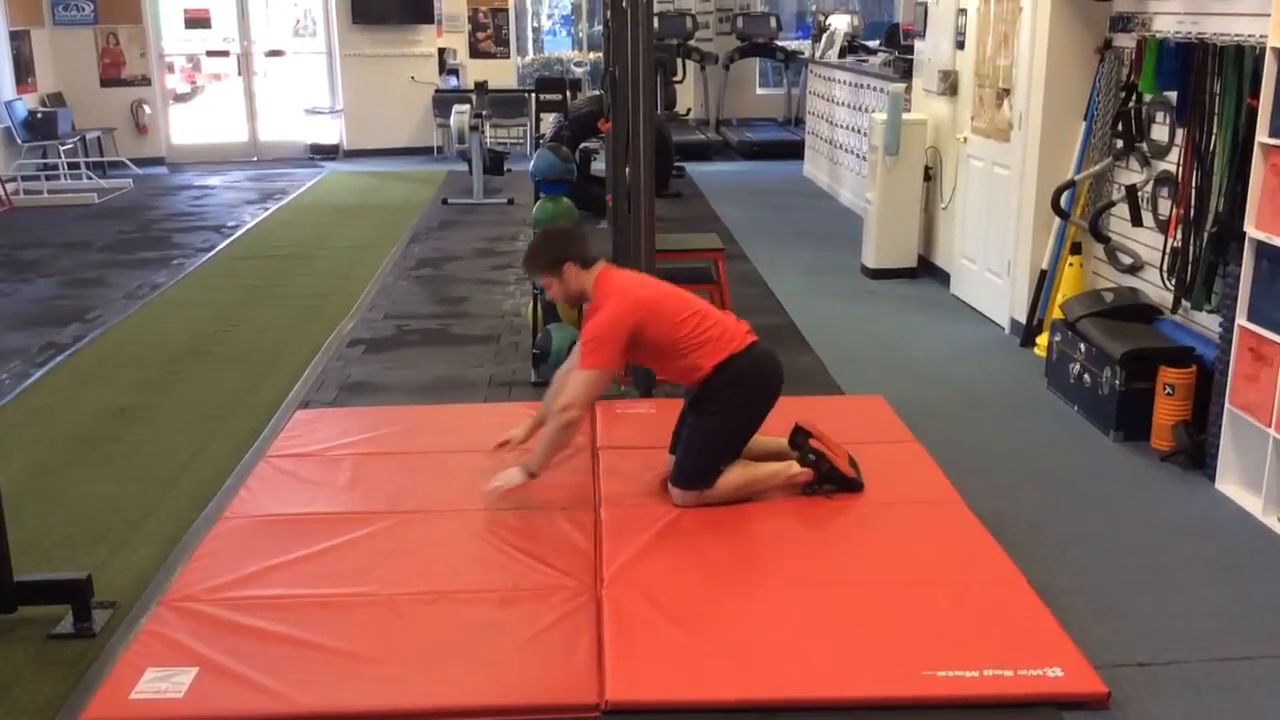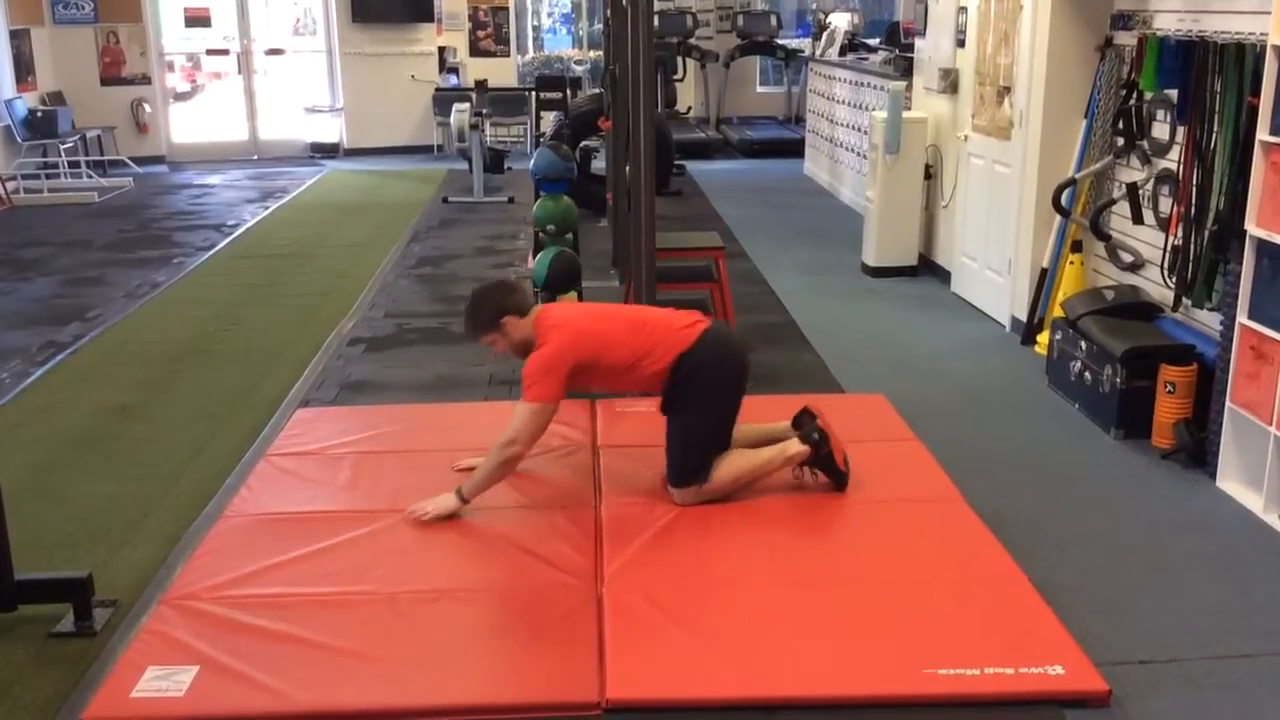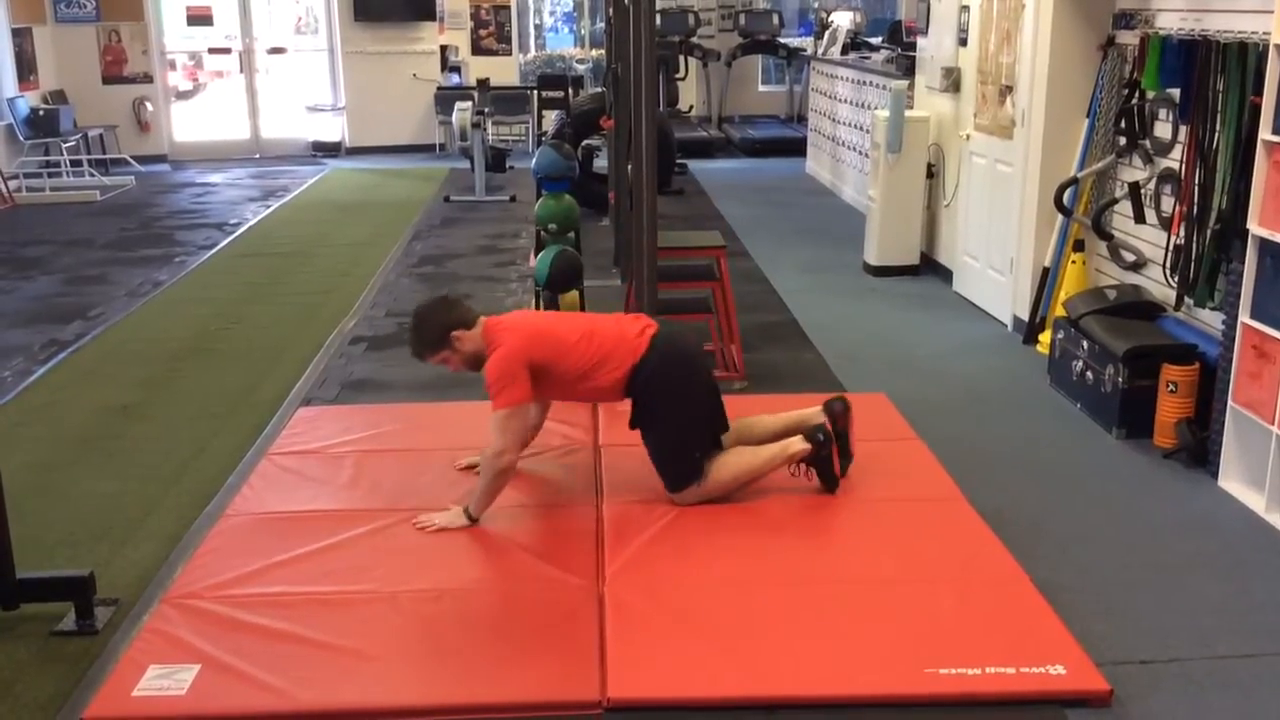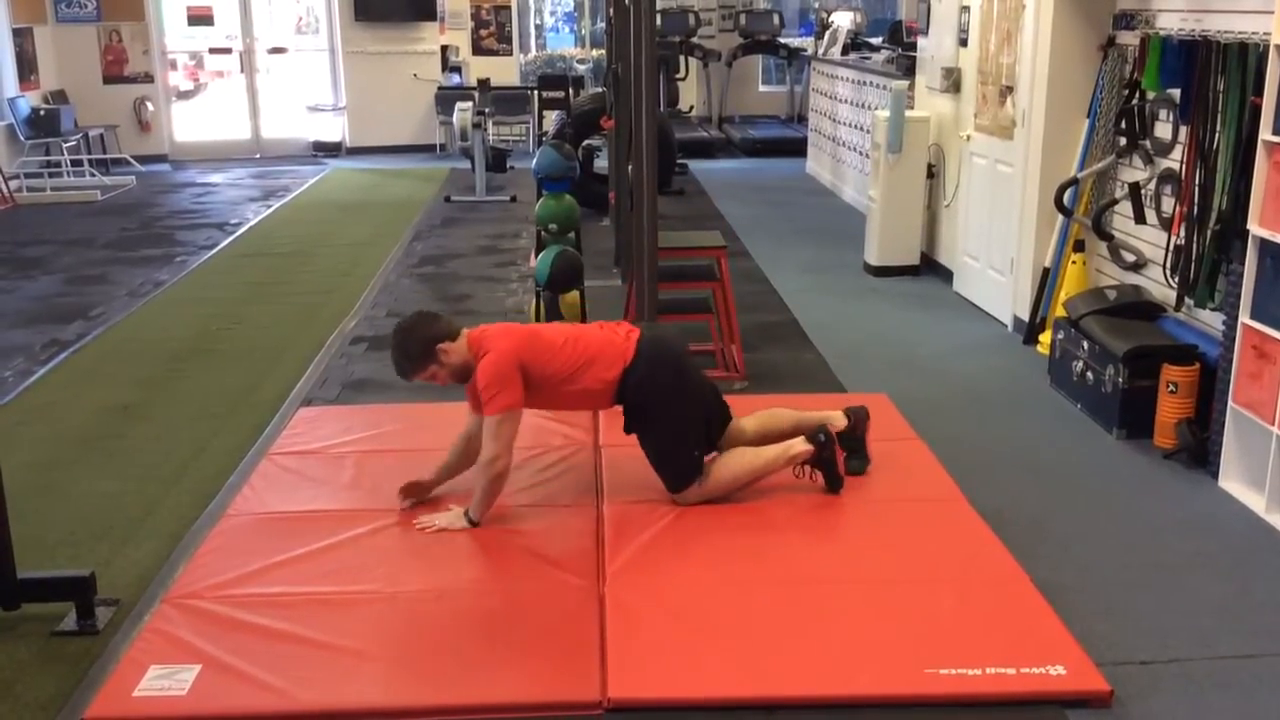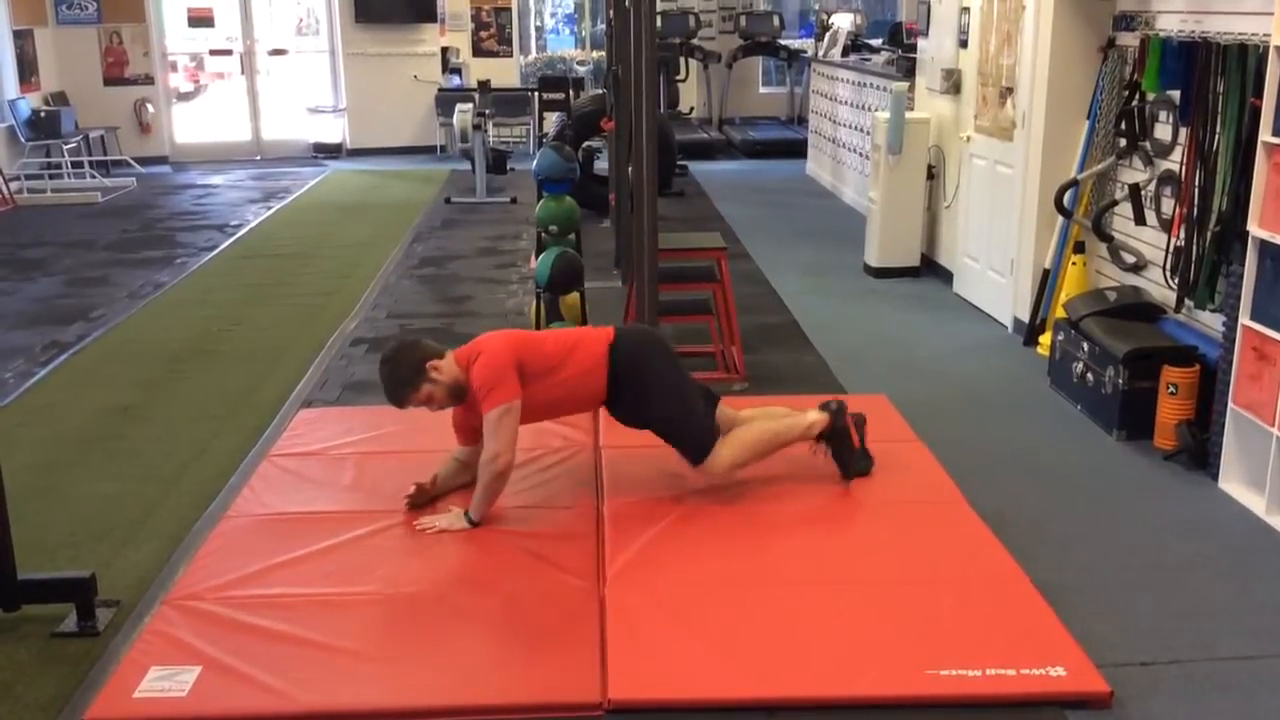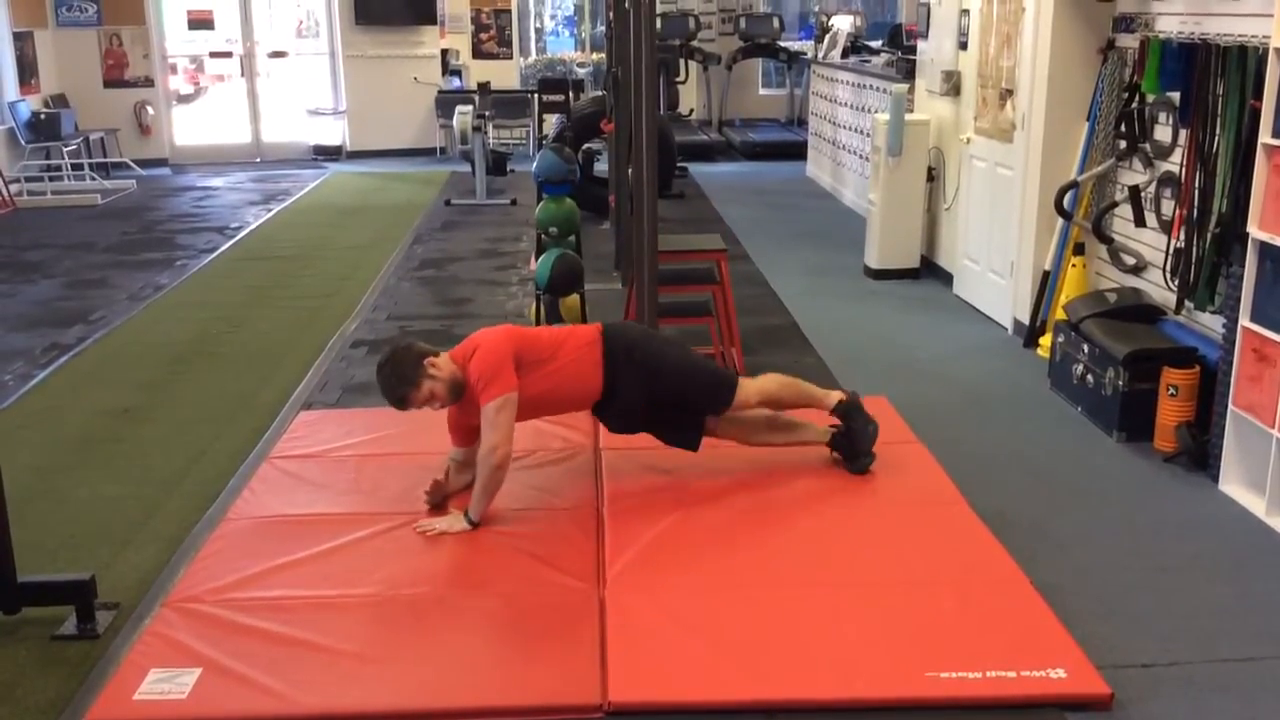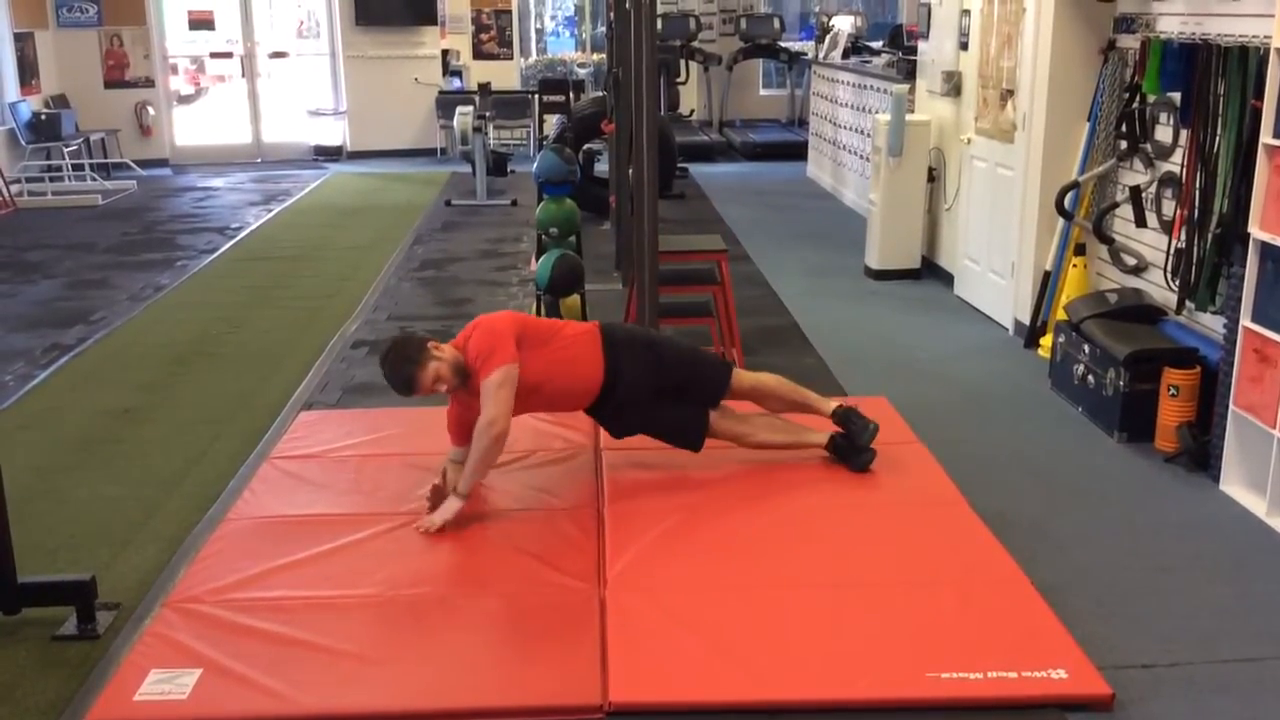
dt=0.3s
person 1, frame 1
left shoulder: (611, 313)
right shoulder: (611, 290)
left elbow: (573, 410)
right elbow: (571, 370)
left wrist: (528, 470)
right wrist: (531, 426)
left hip: (743, 377)
right hip: (734, 366)
left knee: (687, 490)
right knee: (682, 460)
left ankle: (807, 470)
right ankle: (792, 449)
person 1, frame 2
left shoulder: (552, 348)
right shoulder: (553, 320)
left elbow: (515, 444)
right elbow: (529, 413)
left wrist: (459, 498)
right wrist: (492, 461)
left hip: (705, 367)
right hip: (704, 347)
left knee: (685, 489)
right knee: (700, 451)
left ankle: (800, 450)
right ankle: (795, 428)
person 1, frame 3
left shoulder: (502, 358)
right shoulder: (510, 330)
left elbow: (503, 456)
right elbow: (538, 405)
left wrist: (468, 513)
right wrist: (496, 458)
left hip: (658, 371)
right hip: (661, 350)
left knee: (689, 488)
right knee: (720, 442)
left ankle: (803, 446)
right ankle: (823, 416)
person 1, frame 4
left shoulder: (493, 363)
right shoulder: (485, 350)
left elbow: (496, 460)
right elbow: (476, 434)
left wrist: (470, 517)
right wrist: (432, 481)
left hip: (647, 374)
right hip: (644, 356)
left knee: (690, 489)
right knee: (735, 433)
left ankle: (805, 447)
right ankle: (840, 422)
person 1, frame 5
left shoulder: (489, 363)
right shoulder: (466, 402)
left elbow: (500, 460)
right elbow: (468, 460)
left wrist: (471, 516)
right wrist: (434, 487)
left hip: (630, 359)
right hip: (619, 390)
left knee: (716, 459)
right knee: (730, 423)
left ankle: (823, 418)
right ankle: (832, 423)
person 1, frame 6
left shoulder: (486, 355)
right shoulder: (462, 405)
left elbow: (496, 453)
right elbow: (464, 461)
left wrist: (471, 517)
right wrist: (444, 487)
left hip: (621, 356)
right hip: (613, 402)
left knee: (742, 397)
right knee: (725, 427)
left ankle: (834, 400)
right ankle: (832, 435)
person 1, frame 7
left shoulder: (485, 334)
right shoulder: (460, 405)
left elbow: (495, 424)
right elbow: (460, 459)
left wrist: (460, 496)
right wrist: (445, 488)
left hip: (619, 355)
right hip: (609, 405)
left knee: (738, 383)
right knee: (725, 427)
left ankle: (833, 410)
right ankle: (830, 443)
